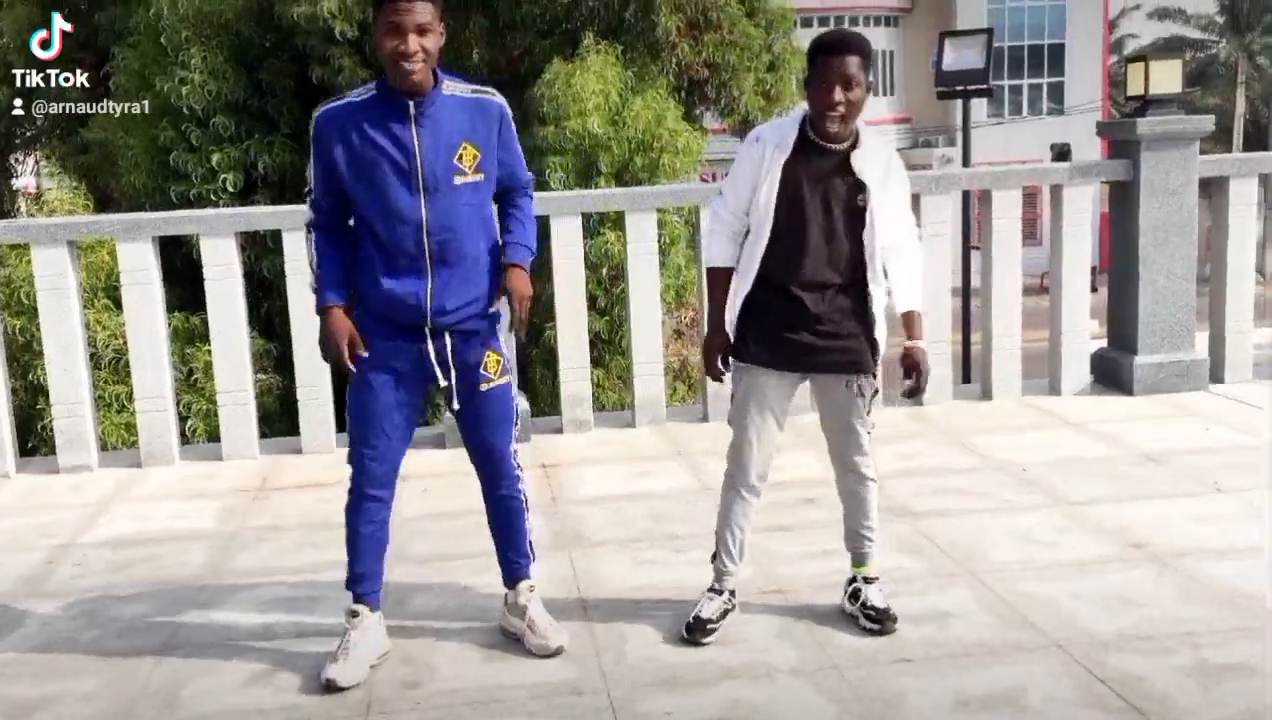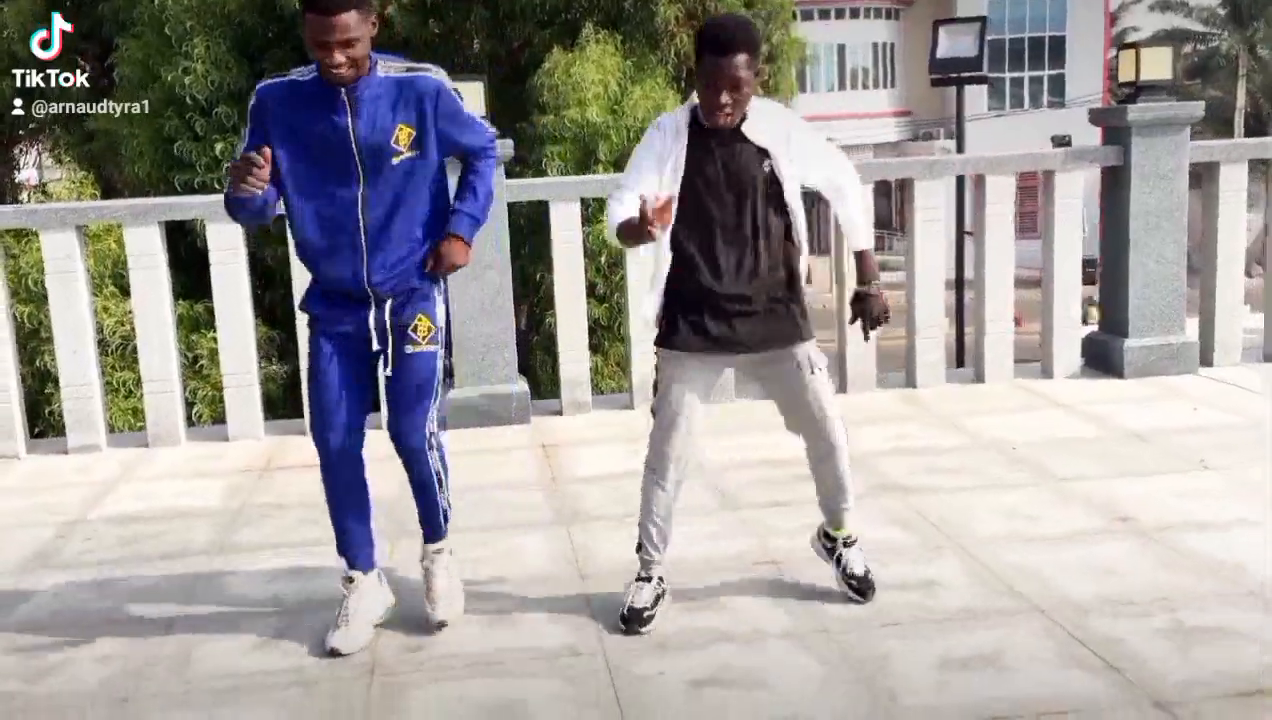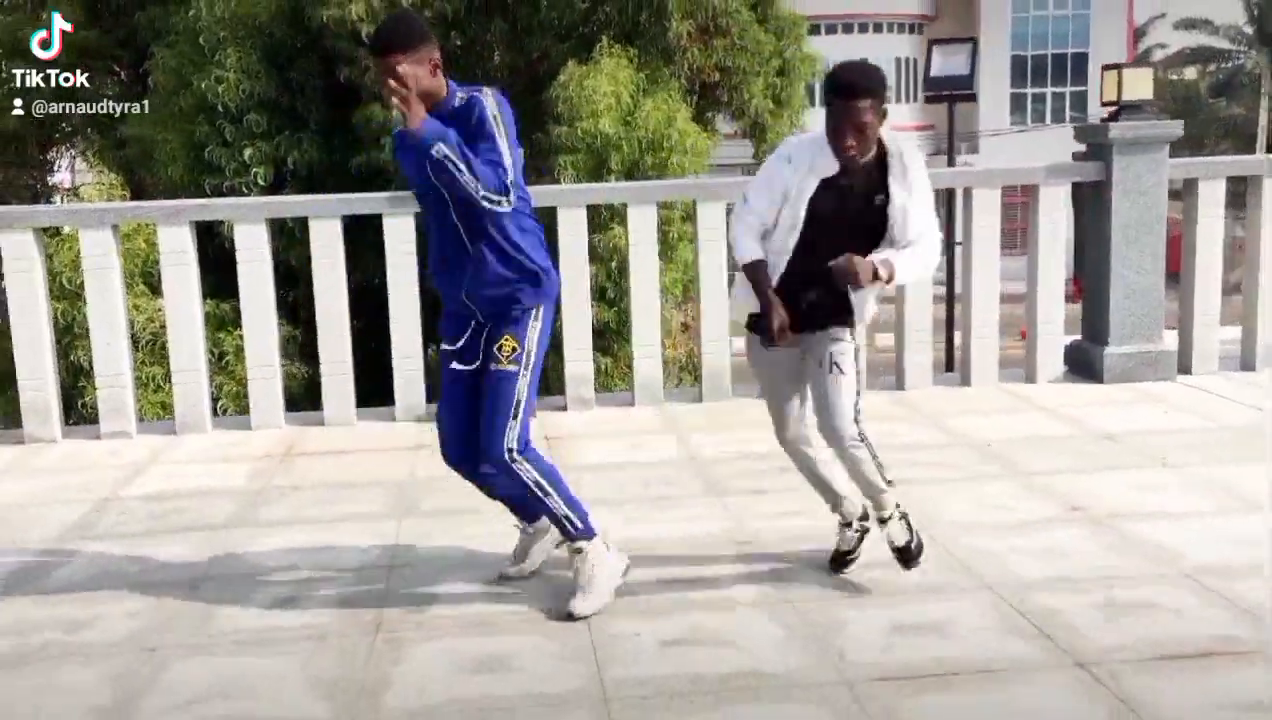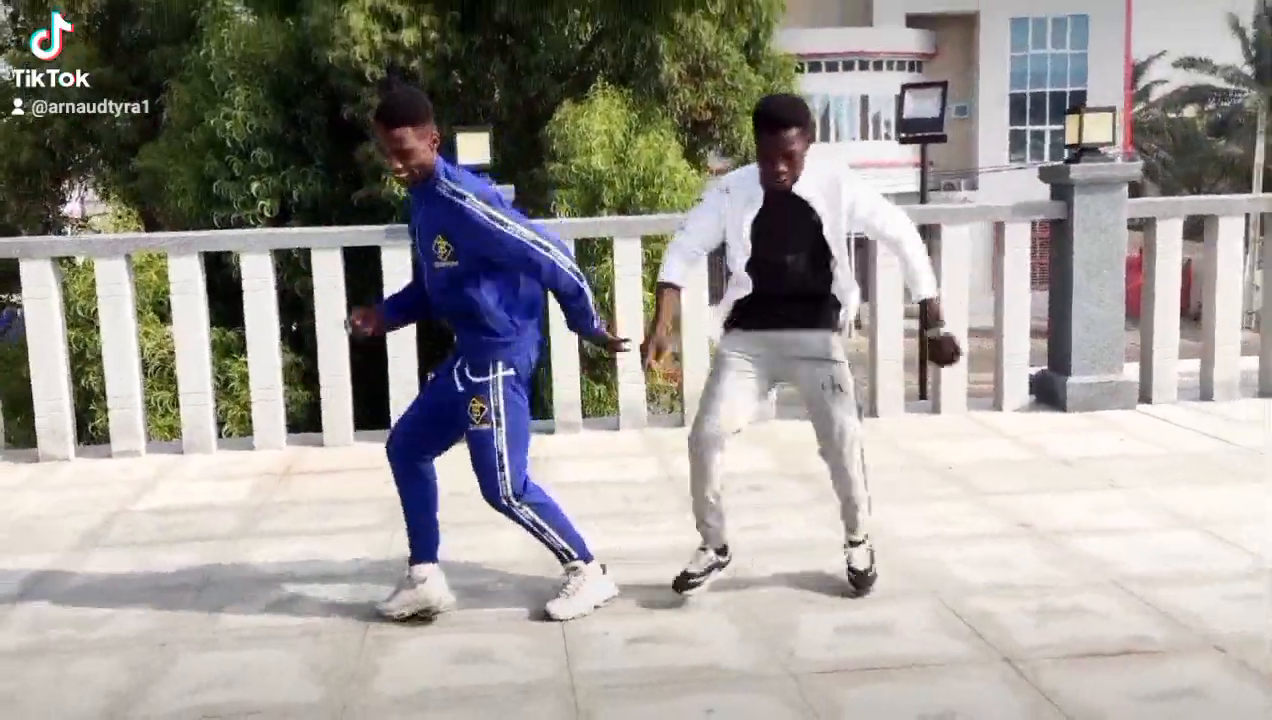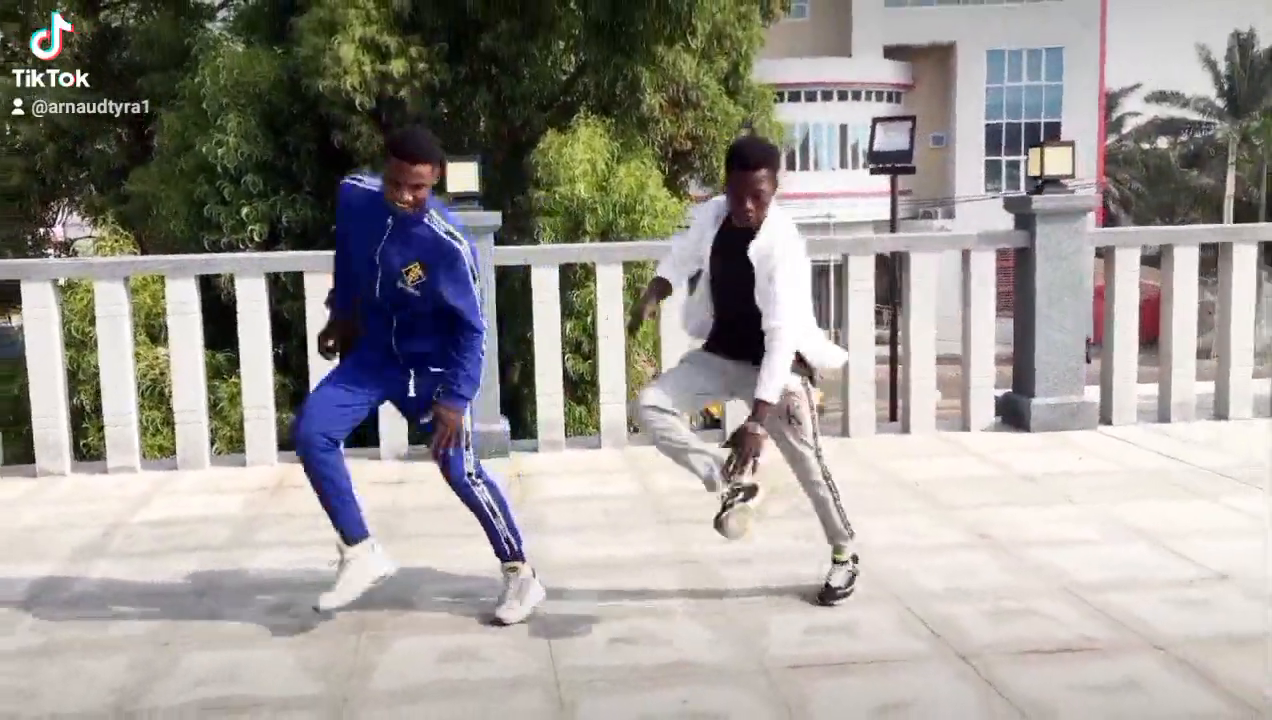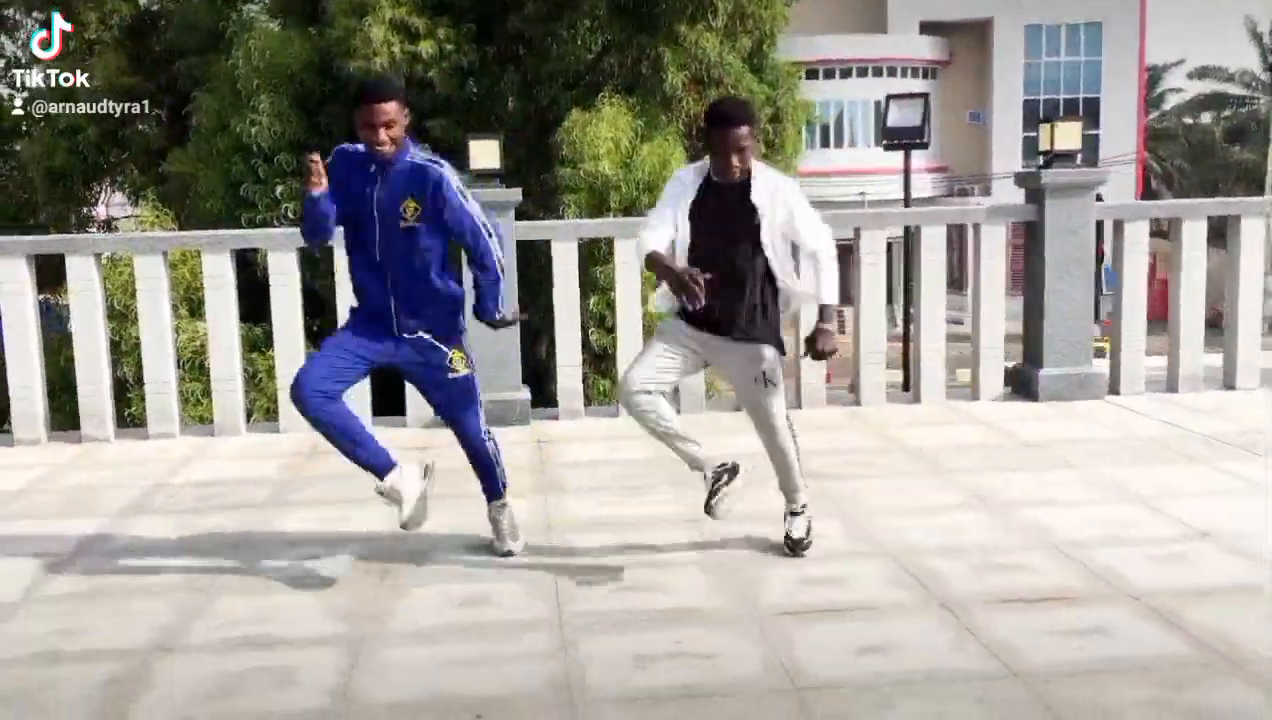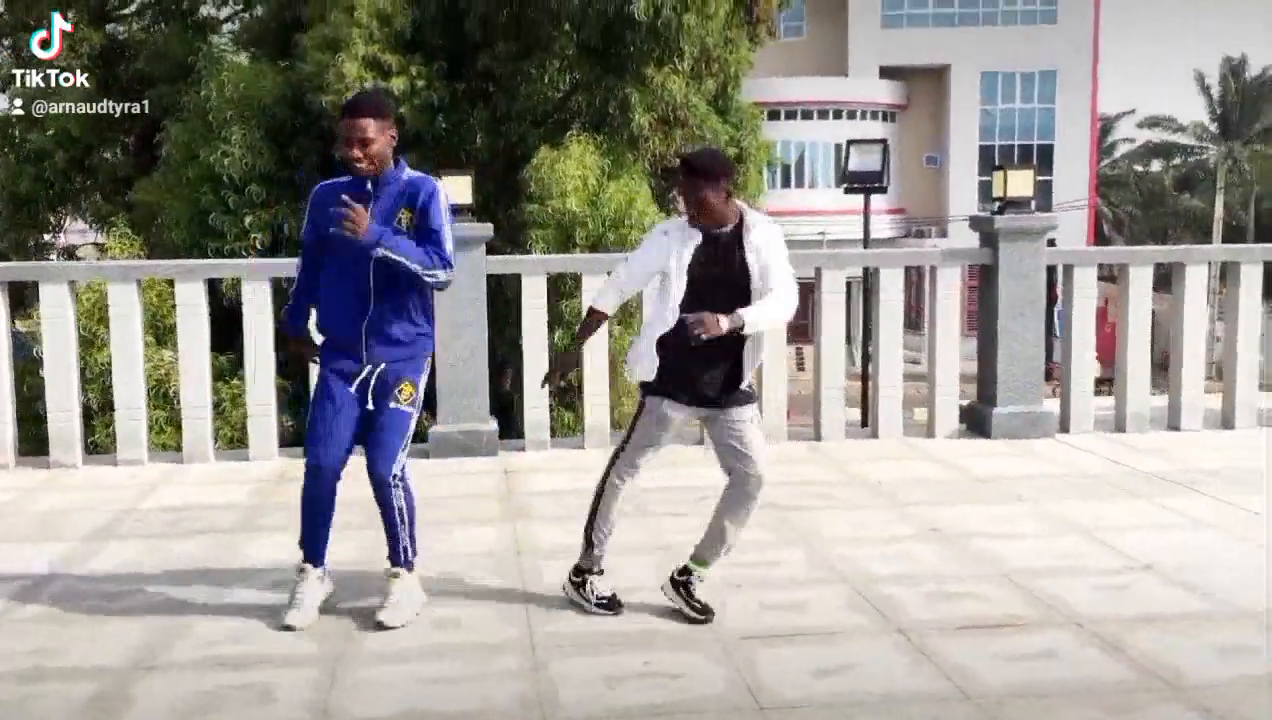
dt=0.7s
person 1, frame 1
left shoulder: (485, 111)
right shoulder: (338, 124)
left elbow: (518, 193)
right elbow: (326, 221)
left wrist: (517, 261)
right wrist: (332, 304)
left hip: (472, 327)
right hip: (383, 335)
left knee: (501, 467)
right knee: (372, 479)
left ankle: (521, 599)
right ankle: (365, 622)
person 1, frame 2
left shoulder: (422, 88)
right shoulder: (276, 102)
left elbow: (483, 153)
right elbow: (251, 208)
left wrist: (462, 228)
right wrist: (247, 188)
left hip: (411, 292)
right hip: (335, 303)
left knee: (414, 433)
right knee: (335, 443)
left ankle: (437, 550)
right ankle: (364, 583)
person 1, frame 3
left shoulder: (483, 109)
right shoulder: (408, 140)
left elbow: (501, 197)
left wrist: (426, 132)
left hip: (520, 301)
right hip: (465, 307)
left knee: (509, 448)
right knee: (461, 445)
left ankle: (597, 552)
right ankle: (540, 520)
person 1, frame 4
left shoulder: (464, 202)
right shoulder: (421, 198)
left elbow: (550, 256)
left wrist: (589, 327)
right wrist: (386, 314)
left hip: (497, 356)
right hip: (469, 356)
left knee: (504, 488)
right knee: (406, 448)
left ankle: (589, 572)
right ankle: (425, 577)
person 1, frame 5
left shoulder: (447, 242)
right shoulder: (353, 194)
left elbow: (470, 324)
left wrist: (458, 400)
right wrist: (342, 313)
left hip: (435, 362)
right hip: (371, 354)
left knee: (463, 473)
right knee: (310, 432)
left ankle: (520, 575)
right ankle: (361, 553)
person 1, frame 6
left shoulder: (434, 176)
right shoulder: (343, 165)
left elbow: (482, 240)
right elbow: (316, 235)
left wrist: (490, 310)
right wrist: (316, 194)
left hip: (435, 327)
right hip: (371, 325)
left knee: (470, 430)
right knee: (309, 389)
left ankle: (498, 507)
right ankle: (397, 477)
person 1, frame 7
left shoulder: (424, 192)
right shoulder: (325, 196)
left elbow: (441, 270)
right elbow: (309, 266)
left wrist: (375, 238)
right wrist: (294, 327)
left hip: (400, 352)
right hip: (341, 356)
left knee: (385, 468)
right knee: (321, 464)
left ankle: (402, 577)
person 2, frame 1
left shoulder: (883, 164)
right shoulder: (765, 144)
left elbow: (901, 251)
right elbow: (723, 229)
left wrist: (911, 334)
right wrist: (716, 323)
left hip: (846, 337)
right hip: (766, 332)
left knee: (855, 462)
right knee: (747, 464)
left ankle: (862, 578)
right ankle: (723, 586)
person 2, frame 2
left shoulder: (783, 130)
right shoulder: (668, 135)
left elbow: (846, 189)
right elbow: (621, 215)
left wrist: (868, 281)
right wrist: (643, 228)
left hip: (774, 312)
right hip: (691, 321)
left knee: (823, 427)
right knee: (671, 448)
left ankle: (838, 536)
right ankle: (649, 575)
person 2, frame 3
left shoulder: (903, 166)
right shoulder: (796, 157)
left elbow: (925, 251)
right elbow: (747, 227)
left wrist: (880, 267)
right wrist: (770, 303)
left hip: (835, 319)
right hip: (778, 316)
left knee: (837, 425)
right knee: (787, 429)
left ankle: (888, 509)
right ankle: (850, 517)
person 2, frame 4
left shoulder: (838, 186)
right shoulder: (732, 191)
left elbow: (902, 239)
right elbow: (683, 251)
left wrist: (935, 323)
right wrist: (662, 323)
left hip: (816, 337)
right hip: (749, 335)
left knee: (843, 445)
right knee: (707, 436)
left ankle: (856, 543)
right ankle: (712, 545)
person 2, frame 5
left shoulder: (782, 243)
right shoulder: (713, 217)
left elbow: (784, 334)
right elbow: (678, 260)
left wrist: (758, 420)
right wrist: (648, 299)
left hip: (778, 362)
right hip: (722, 354)
left knee: (807, 464)
right knee: (650, 405)
left ankle: (844, 556)
right ankle: (732, 486)
person 2, frame 6
left shoulder: (778, 188)
right shoulder: (685, 184)
left elbow: (820, 246)
right elbow: (651, 242)
left wrist: (826, 322)
right wrist: (671, 273)
left hip: (753, 329)
right hip: (691, 324)
left knee: (773, 425)
right knee: (634, 388)
left ankle: (796, 510)
right ankle: (712, 469)
person 2, frame 7
left shoulder: (763, 237)
right shoulder: (672, 236)
left elbow: (781, 303)
right elbow: (618, 285)
left wrist: (728, 321)
right wrist: (576, 346)
left hip: (730, 389)
right hip: (672, 382)
left knee: (751, 477)
right knee: (622, 473)
left ankle: (689, 576)
right ankle: (585, 572)
